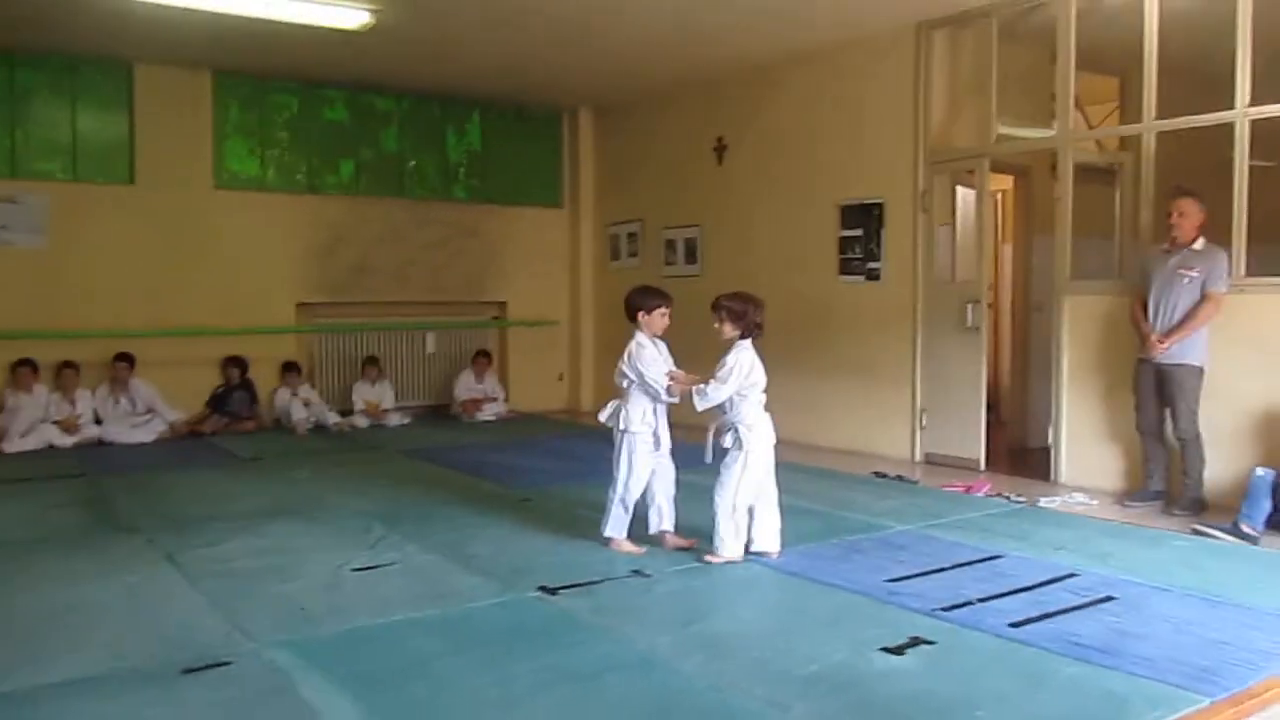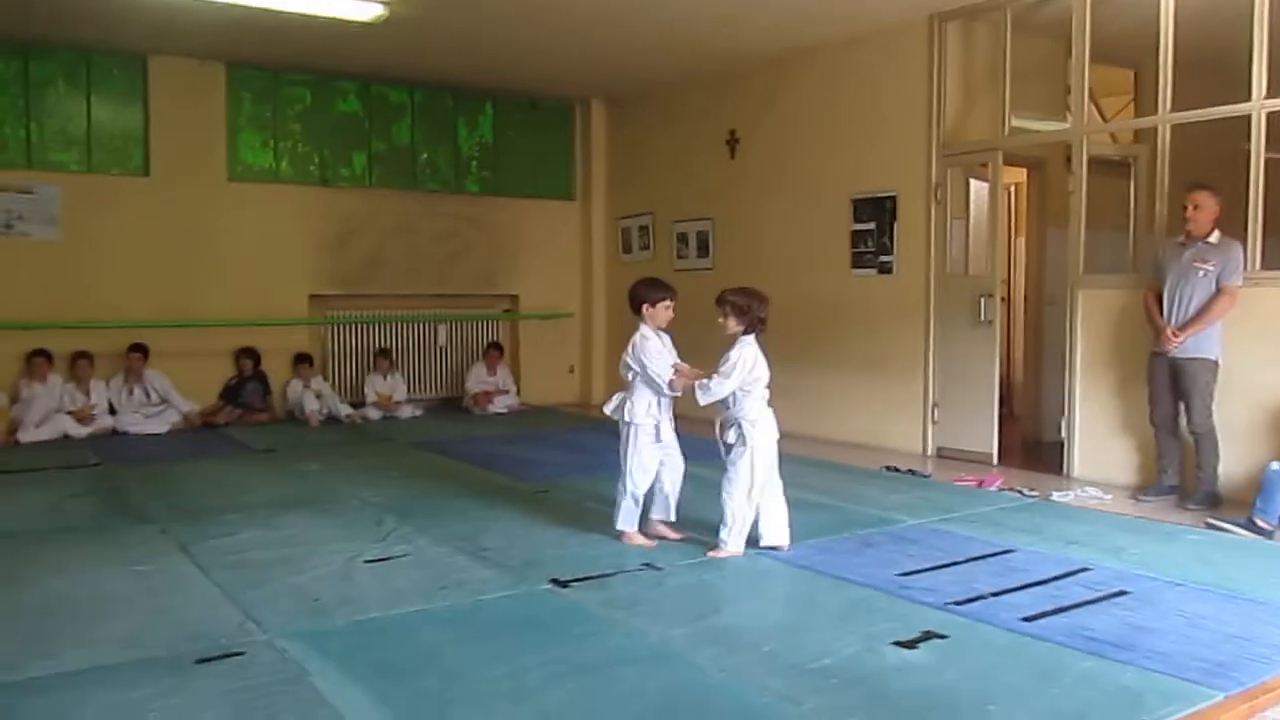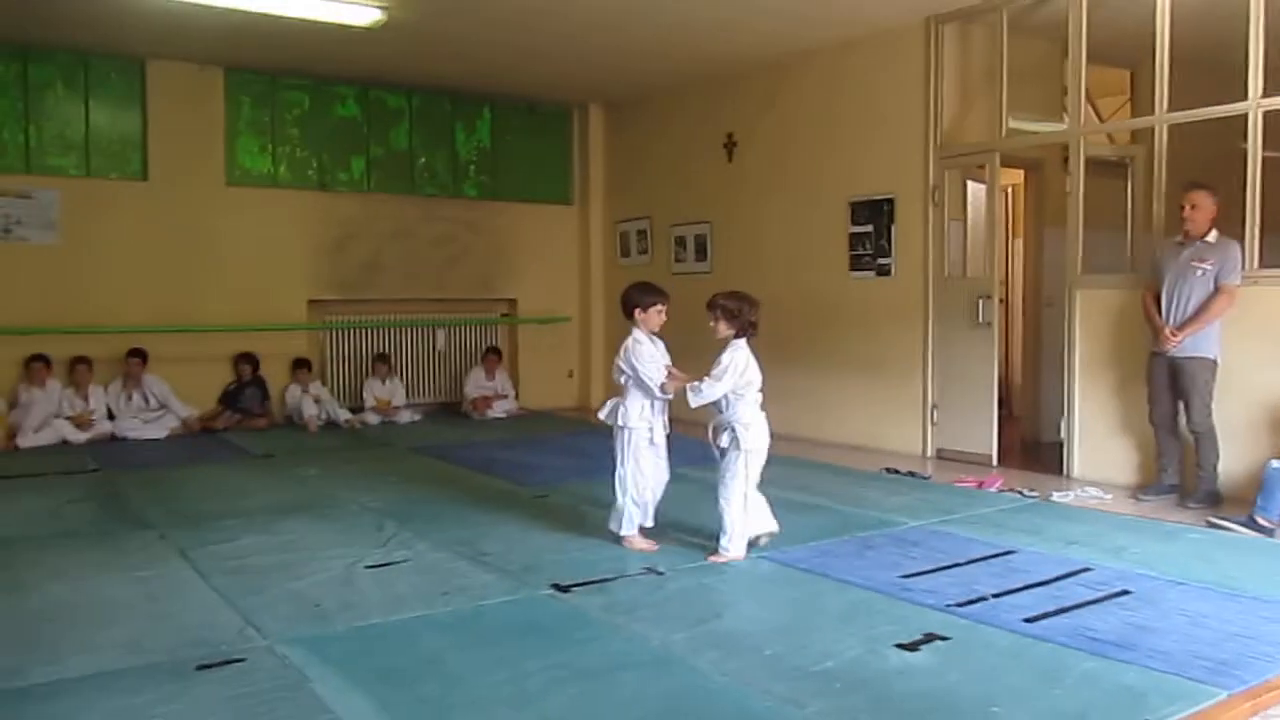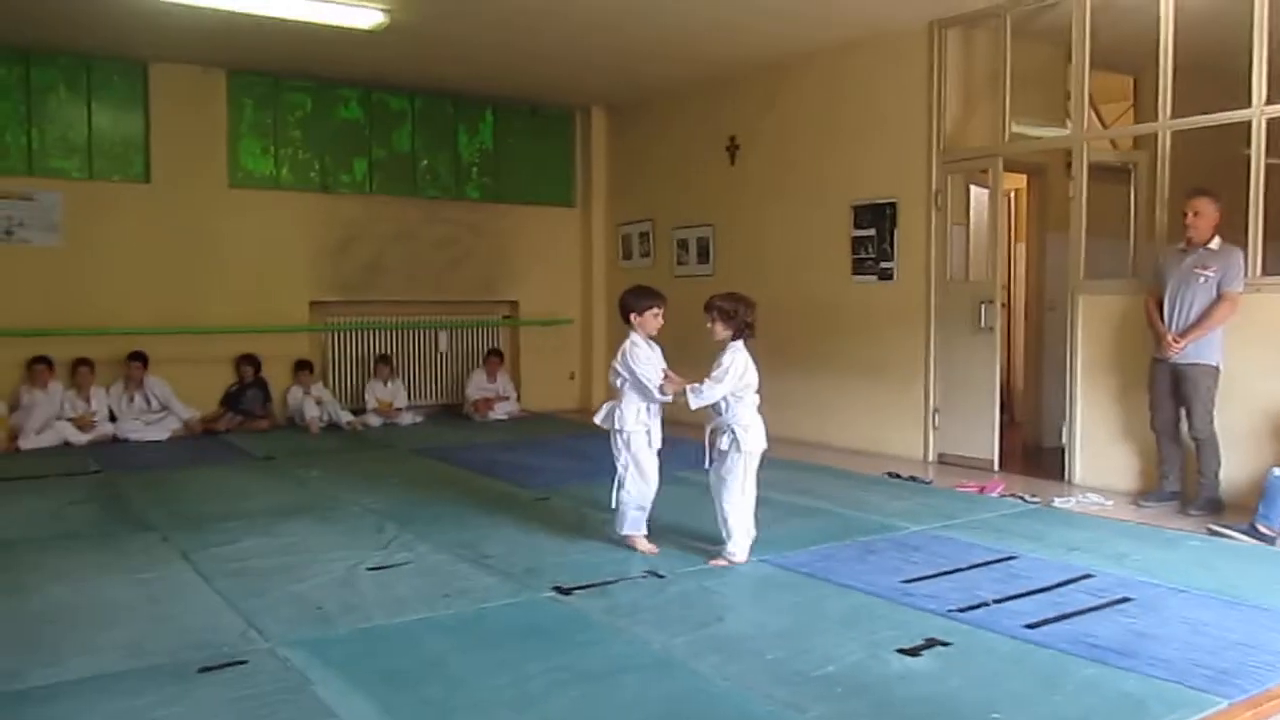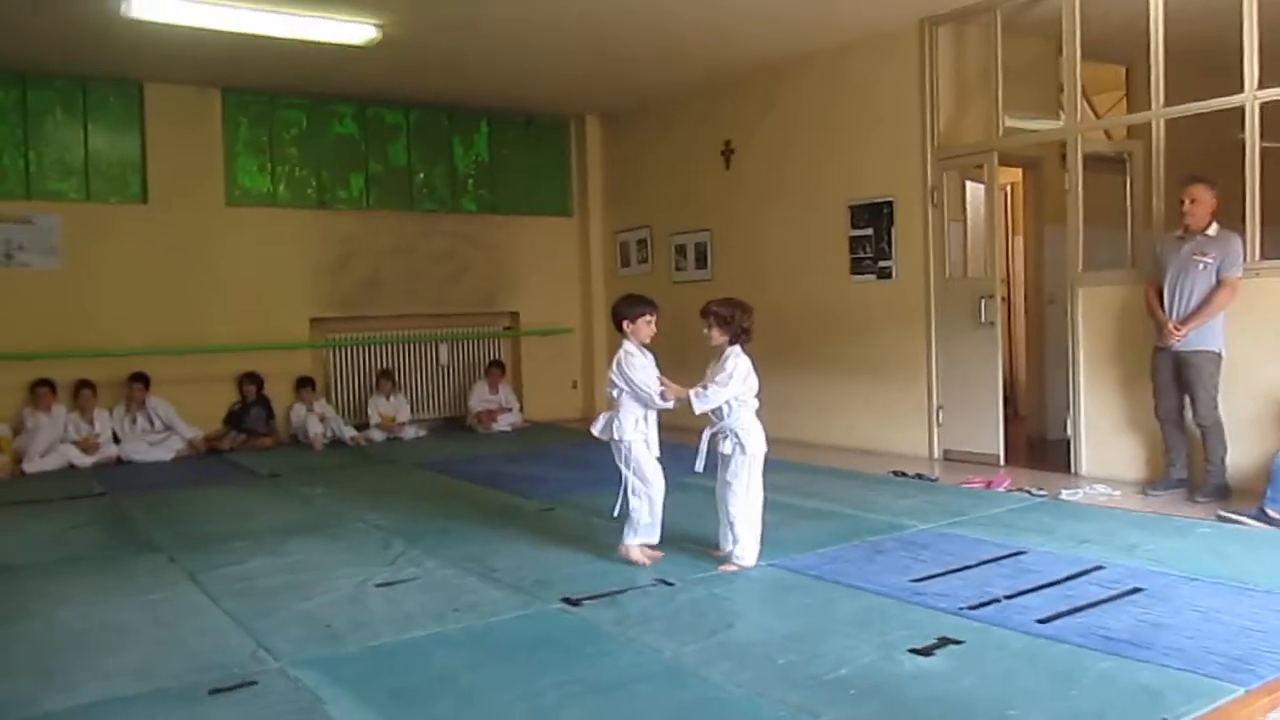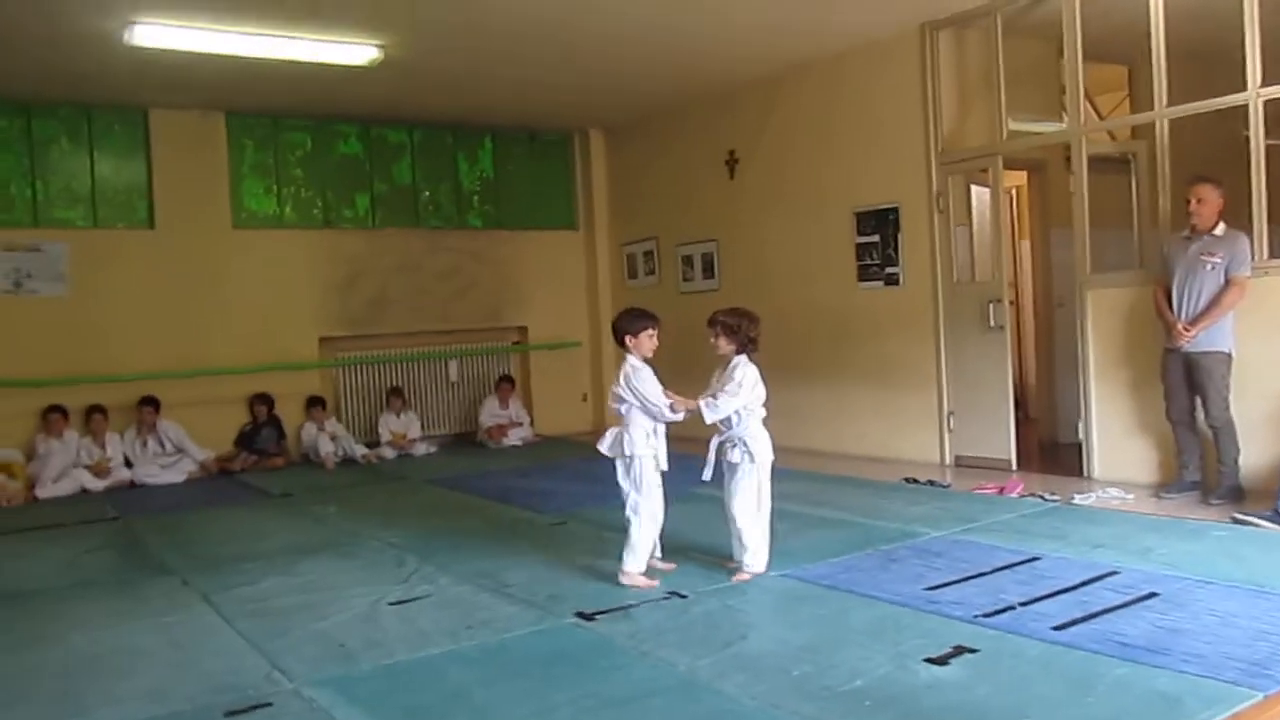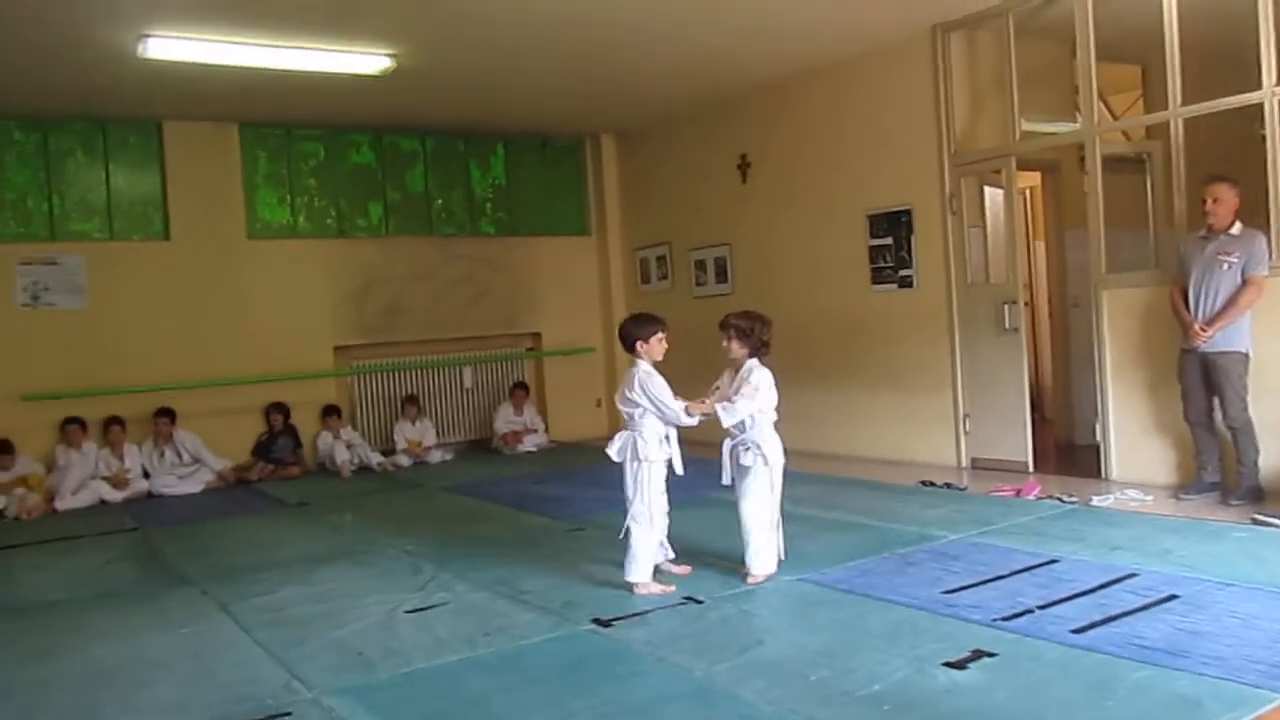
dt=0.1s
person 1, frame 1
left shoulder: (1213, 257)
right shoulder: (1158, 258)
left elbow: (1212, 305)
right elbow: (1139, 301)
left wrist: (1169, 341)
right wrist: (1148, 334)
left hip: (1183, 359)
right hip: (1150, 356)
left knee: (1185, 428)
right knee: (1148, 424)
left ankle: (1193, 494)
right ankle: (1154, 487)
person 1, frame 2
left shoulder: (1228, 250)
right shoulder: (1169, 250)
left elbow: (1227, 298)
right elbow: (1152, 293)
left wrist: (1185, 333)
right wrist: (1161, 328)
left hip: (1199, 352)
right hip: (1162, 350)
left knee: (1199, 422)
right knee: (1162, 418)
left ankle: (1207, 488)
right ankle: (1168, 480)
person 1, frame 3
left shoulder: (1226, 249)
right shoulder: (1168, 251)
left elbow: (1225, 297)
right elbow: (1150, 293)
left wrist: (1183, 333)
right wrist: (1159, 327)
left hip: (1197, 351)
right hip: (1161, 350)
left knee: (1199, 421)
right knee: (1161, 417)
left ankle: (1208, 487)
right ankle: (1168, 479)
person 1, frame 4
left shoulder: (1229, 256)
right shoulder: (1170, 256)
left elbow: (1228, 305)
right elbow: (1153, 299)
left wrist: (1186, 339)
right wrist: (1162, 334)
left hip: (1200, 358)
right hip: (1163, 356)
left knee: (1200, 428)
right knee: (1163, 424)
left ankle: (1209, 494)
right ankle: (1169, 486)
person 1, frame 5
left shoulder: (1228, 242)
right shoulder: (1168, 244)
left elbow: (1227, 290)
right elbow: (1152, 288)
left wrist: (1187, 327)
right wrist: (1162, 322)
left hip: (1202, 345)
right hip: (1165, 345)
left knee: (1205, 414)
right knee: (1167, 412)
left ankle: (1216, 480)
right ankle: (1176, 474)
person 1, frame 6
left shoulder: (1234, 241)
right shoulder: (1175, 245)
left elbow: (1235, 290)
right elbow: (1161, 289)
left wrist: (1196, 327)
right wrist: (1171, 323)
left hip: (1211, 345)
right hip: (1174, 346)
left knee: (1217, 415)
right knee: (1178, 414)
left ankle: (1230, 482)
right ankle: (1190, 476)
person 1, frame 7
left shoulder: (1251, 241)
right shoulder: (1191, 244)
left elbow: (1253, 289)
right elbow: (1177, 289)
left wrist: (1213, 327)
right wrist: (1188, 323)
left hip: (1228, 345)
right hip: (1191, 347)
left knee: (1235, 416)
right knee: (1196, 415)
left ankle: (1250, 482)
right ankle: (1209, 477)
person 2, frame 1
left shoulder: (658, 347)
right shoulder: (639, 351)
left elbow: (670, 376)
right elbow: (661, 388)
left wrist: (687, 382)
left hip: (653, 424)
right hip: (636, 424)
left knee: (663, 477)
right knee: (631, 481)
left ankle: (665, 531)
right ankle: (616, 535)
person 2, frame 2
left shoulder: (663, 339)
right shoulder: (643, 343)
left elbow: (677, 369)
right elbow: (666, 383)
left wrist: (690, 374)
left hip: (659, 416)
right hip: (641, 415)
left knee: (673, 467)
right knee: (639, 472)
left ankle: (657, 521)
right ankle: (628, 528)
person 2, frame 3
left shoulder: (656, 344)
right shoulder: (635, 347)
left elbow: (667, 374)
right elbow: (657, 386)
left hip: (653, 420)
right hip: (635, 420)
left knee: (658, 474)
right knee: (636, 477)
left ankle: (635, 526)
right ankle: (628, 532)
person 2, frame 4
left shoulder: (652, 348)
right shoulder: (633, 350)
left elbow: (661, 380)
right elbow: (653, 389)
left hip: (645, 423)
right hip: (631, 423)
left knee: (643, 478)
right knee: (644, 478)
left ankle: (634, 530)
right ankle: (633, 532)
person 2, frame 5
left shoulder: (644, 356)
right shoulder: (627, 359)
left elbow: (655, 389)
right elbow: (653, 396)
left hip: (641, 431)
right hip: (629, 432)
left knee: (642, 487)
right knee: (652, 485)
left ankle: (638, 540)
right ankle: (631, 542)
person 2, frame 6
left shoulder: (636, 370)
right shoulder: (634, 373)
left elbow: (653, 402)
right elbow: (660, 409)
left wrist: (676, 403)
left hip: (640, 446)
right hip: (636, 447)
left knee: (648, 504)
right knee: (648, 507)
left ankle: (649, 556)
right ankle: (630, 570)
person 2, frame 7
left shoulder: (637, 375)
right shoulder: (646, 378)
left elbow: (665, 408)
right elbow: (675, 412)
left wrist: (692, 406)
right wrist: (704, 410)
left hip: (649, 451)
right hip: (646, 452)
left knee: (656, 510)
right knee: (646, 514)
left ankle: (661, 558)
right ankle: (640, 579)
person 3, frame 1
left shoulder: (739, 358)
right shoulder: (744, 355)
left elbow: (716, 393)
right elbow: (720, 388)
left wrist: (685, 389)
right wrist: (689, 381)
left hip: (747, 434)
right hip: (754, 431)
left knee: (727, 493)
right knee: (761, 492)
left ankle: (728, 549)
right ankle: (767, 543)
person 3, frame 2
left shoulder: (743, 353)
right shoulder: (747, 350)
left elbow: (719, 387)
right elbow: (724, 383)
left wrist: (689, 384)
right wrist: (695, 376)
left hip: (750, 429)
right hip: (757, 426)
left knee: (735, 487)
right knee: (766, 485)
left ankle: (731, 544)
right ankle: (776, 535)
person 3, frame 3
left shoulder: (735, 357)
right shoulder: (737, 354)
left elbow: (711, 390)
right elbow: (715, 386)
left wrist: (680, 387)
right wrist: (684, 379)
left hip: (743, 432)
right hip: (749, 429)
left knee: (732, 492)
right knee: (743, 488)
left ankle: (732, 548)
right ankle: (762, 527)
person 3, frame 4
left shoulder: (736, 357)
right shoulder: (730, 355)
left elbow: (709, 391)
right elbow: (710, 389)
left wrist: (678, 388)
right wrist: (679, 381)
left hip: (742, 433)
right hip: (732, 432)
left knee: (733, 493)
right knee: (722, 487)
left ankle: (735, 552)
right ankle: (738, 538)
person 3, frame 5
left shoulder: (737, 363)
right shoulder: (722, 361)
left elbow: (714, 395)
right elbow: (709, 391)
left wrist: (680, 394)
right wrist: (677, 388)
left hip: (742, 438)
right hip: (730, 437)
left knee: (739, 498)
right knee: (726, 495)
left ankle: (743, 555)
right ankle: (731, 546)
person 3, frame 6
left shoulder: (746, 372)
right shoulder: (725, 371)
left elbow: (723, 404)
right elbow: (713, 402)
left wrist: (687, 405)
right wrist: (681, 401)
left hip: (750, 447)
right hip: (733, 446)
left knee: (742, 505)
right knee: (736, 504)
left ankle: (753, 562)
right ankle: (744, 556)
person 3, frame 7
left shoulder: (759, 376)
right shoulder: (729, 376)
left elbow: (739, 408)
right elbow: (718, 403)
left hip: (761, 450)
right hip: (743, 449)
left knee: (751, 508)
right knee: (751, 507)
left ankle: (761, 564)
right ankle: (758, 560)
